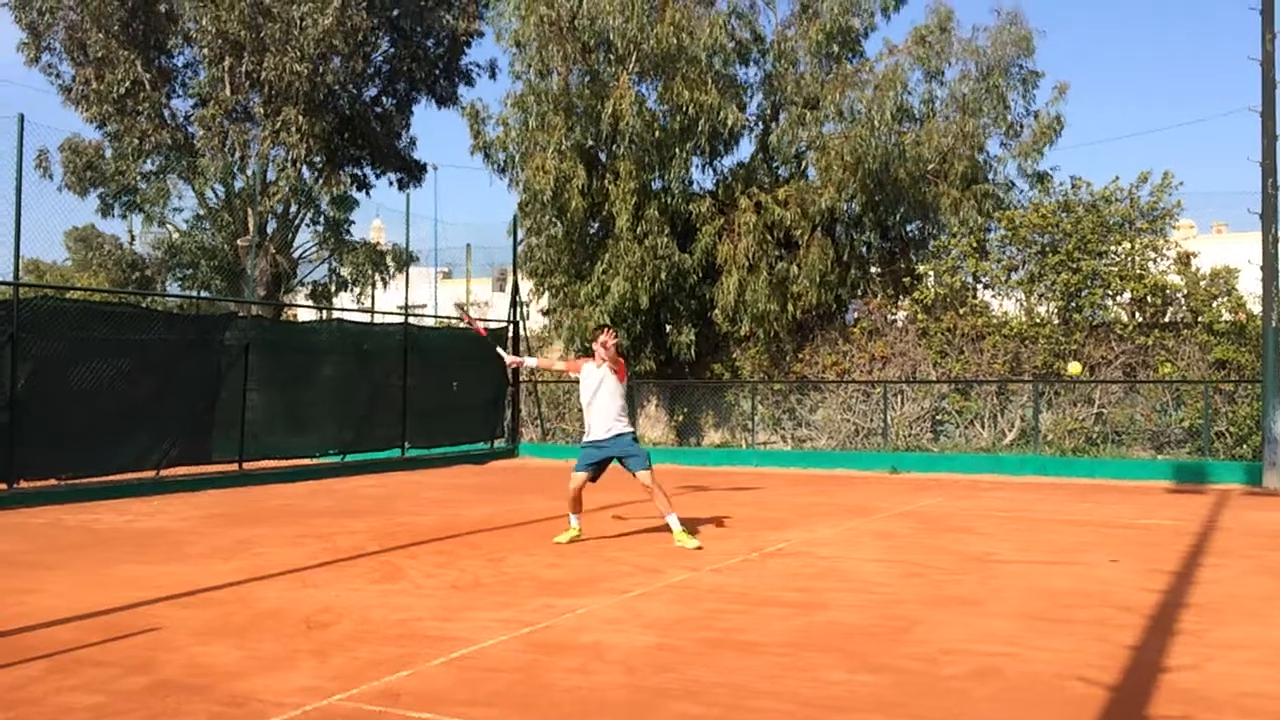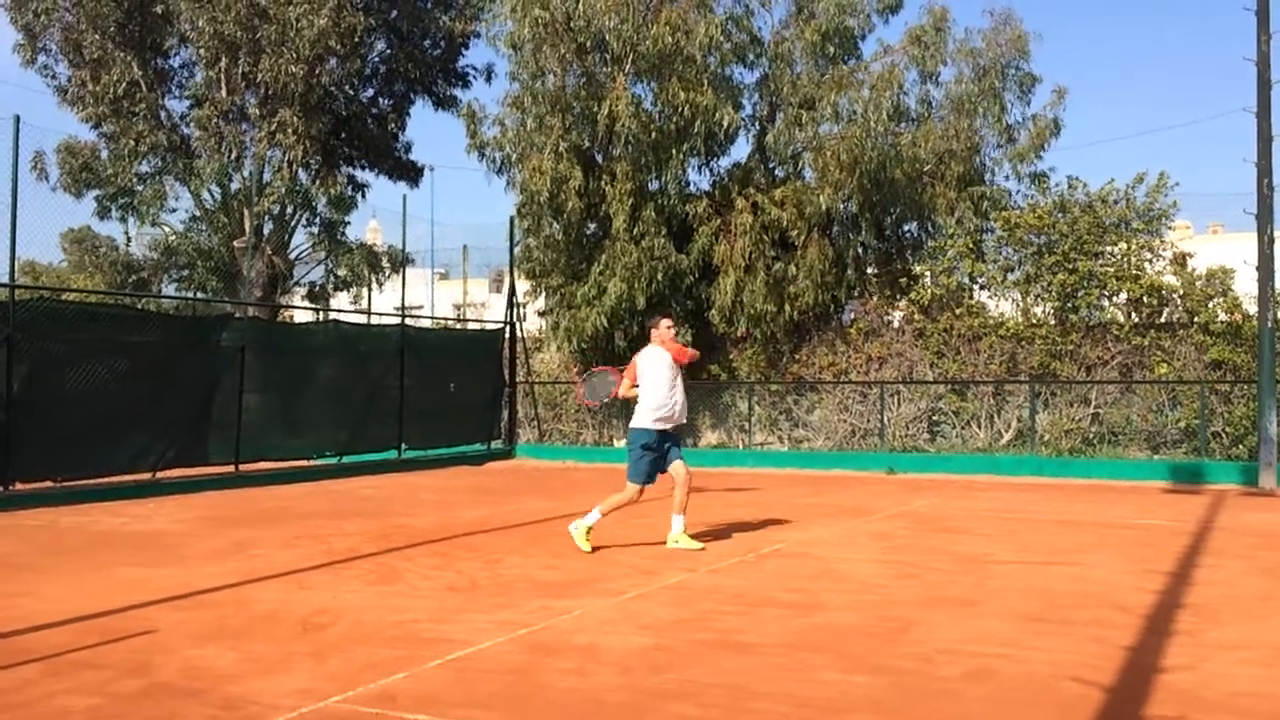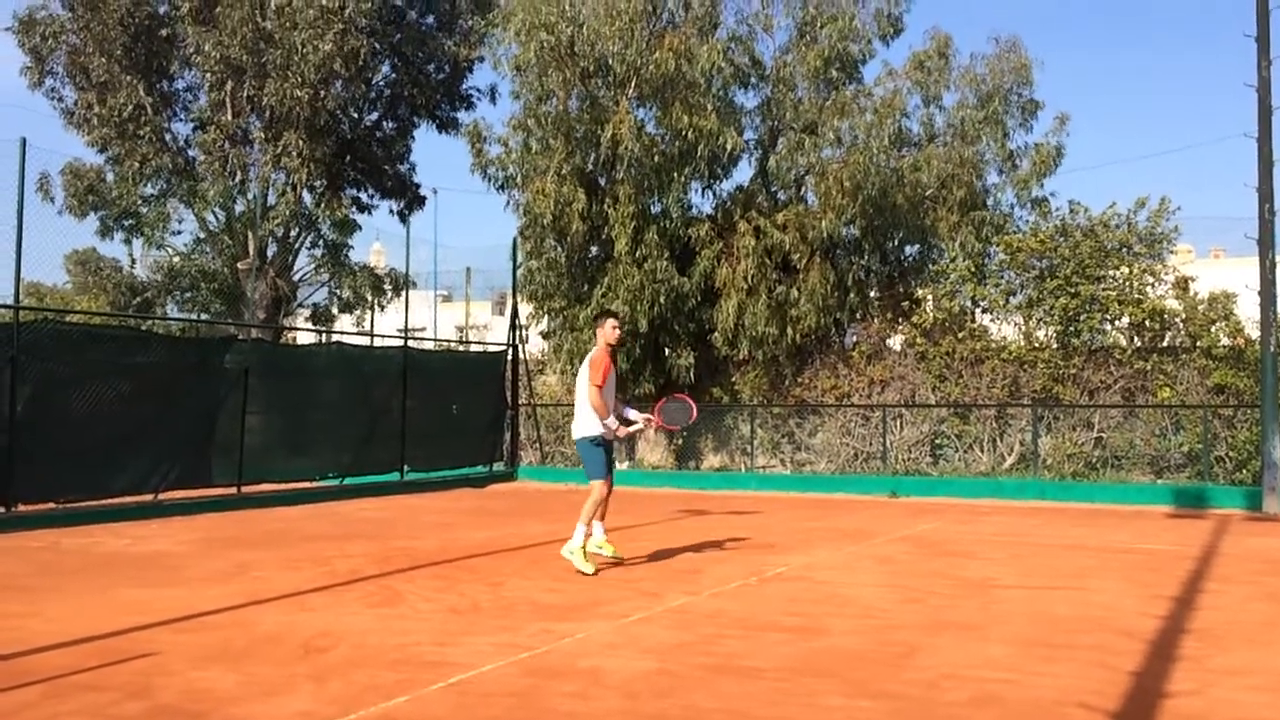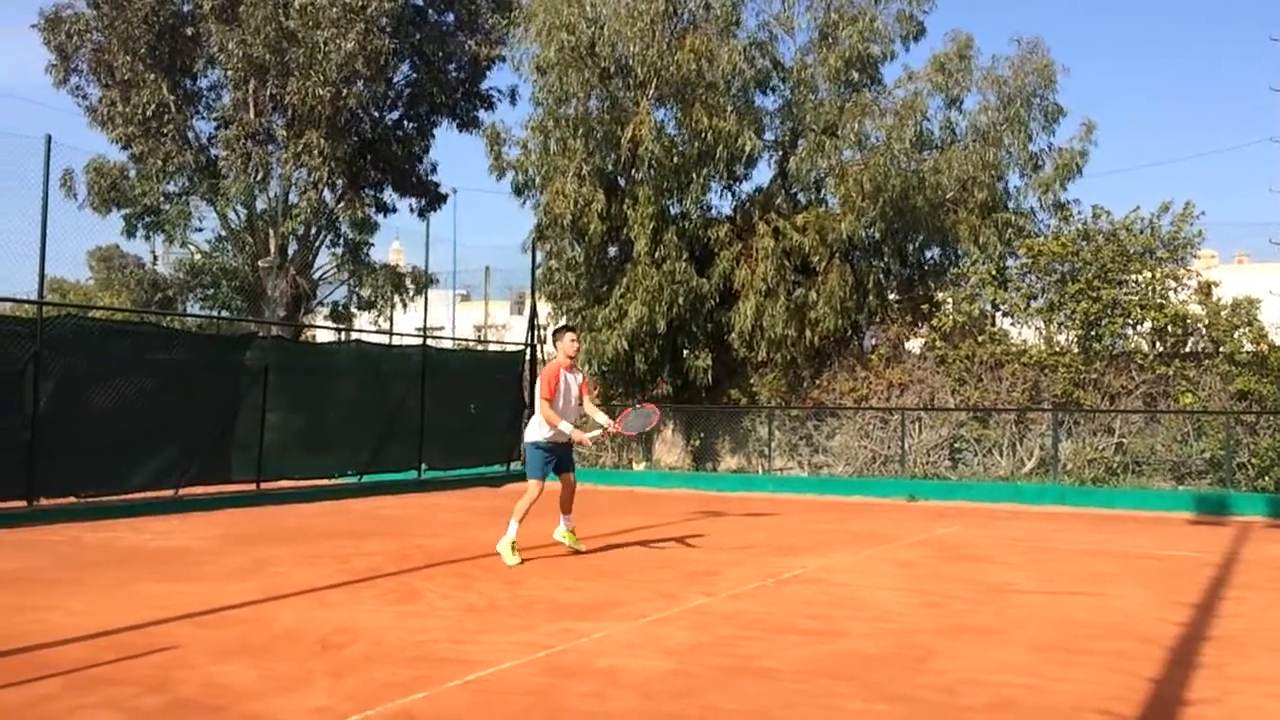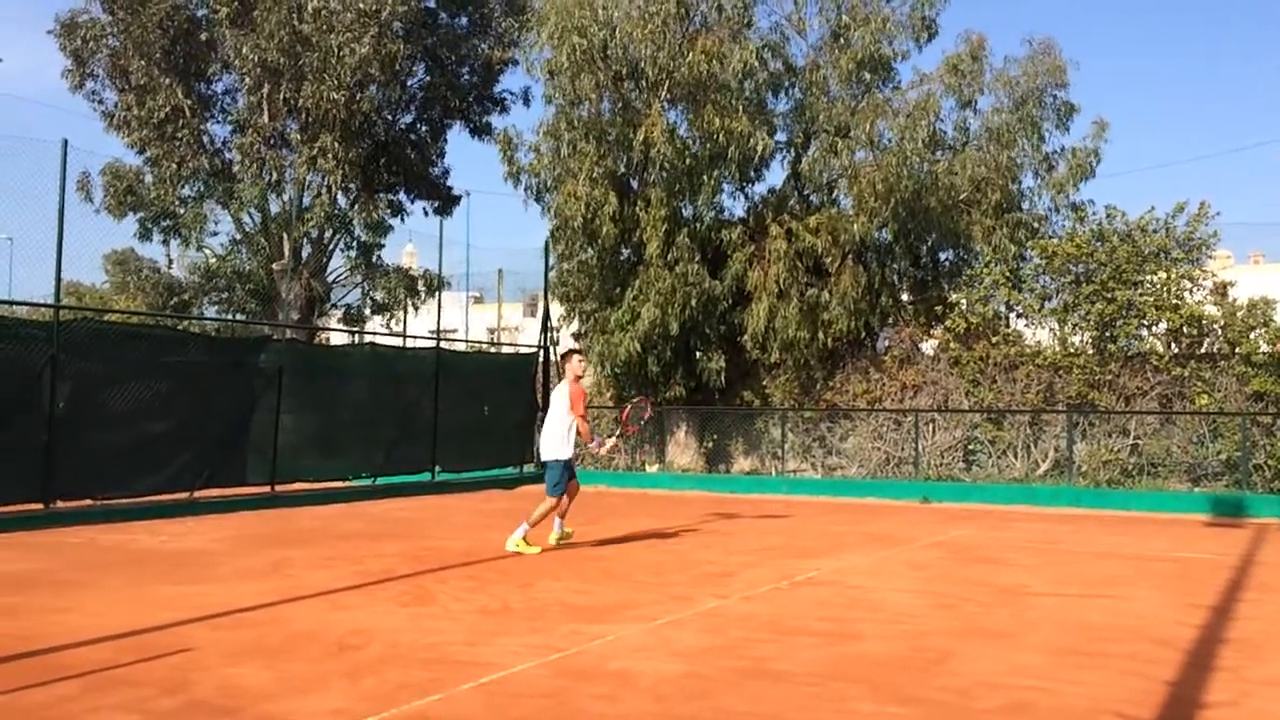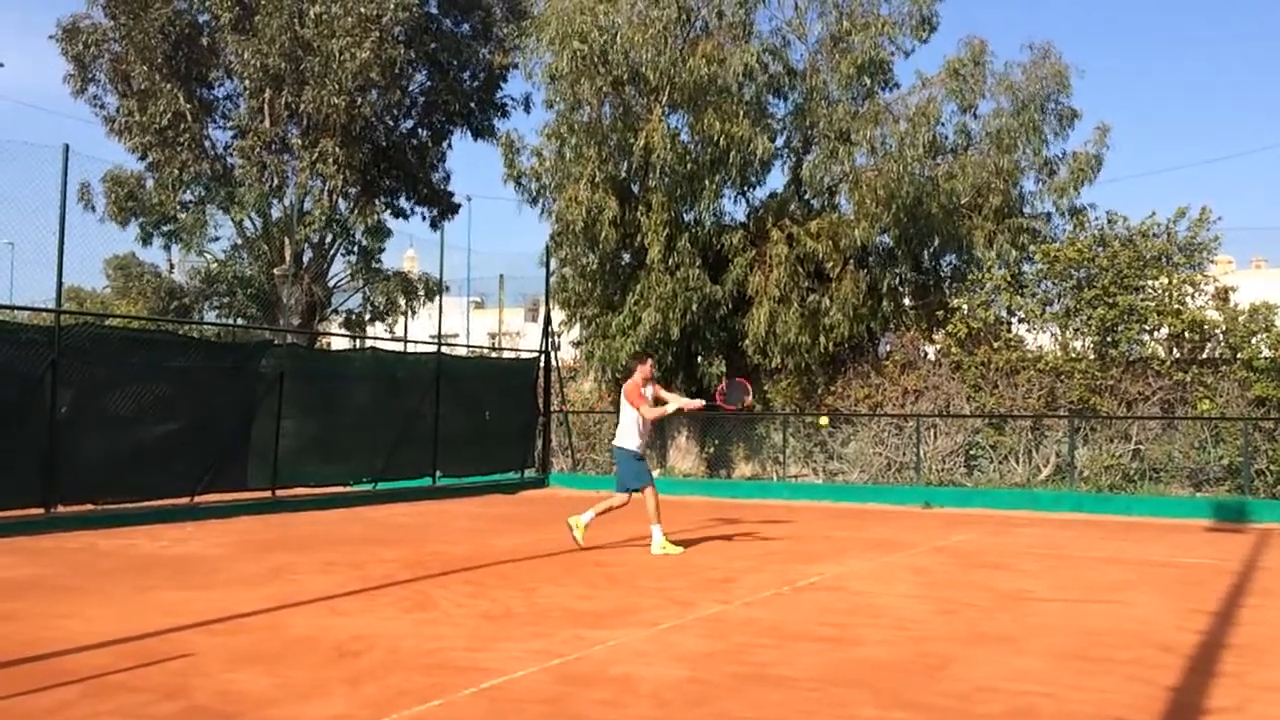
dt=0.7s
person 1, frame 1
left shoulder: (618, 366)
right shoulder: (583, 365)
left elbow: (611, 358)
right elbow: (556, 364)
left wrist: (609, 349)
right wrist: (524, 361)
left hip: (621, 436)
right hip: (594, 440)
left knee: (648, 482)
right knee: (575, 485)
left ankle: (678, 530)
right ankle: (574, 528)
person 1, frame 2
left shoulder: (640, 357)
right shoulder: (670, 350)
left elbow: (623, 392)
right elbow: (695, 355)
right hip: (643, 434)
left knee: (684, 477)
right knee: (633, 492)
left ankle: (677, 535)
right ankle: (584, 525)
person 1, frame 3
left shoulder: (603, 359)
right shoulder: (599, 357)
right elbow: (593, 398)
left wrist: (637, 416)
right wrist: (615, 425)
left hip: (600, 434)
right hip: (590, 434)
left knee: (606, 489)
right knee: (599, 491)
left ankle: (598, 540)
right ankle: (575, 546)
person 1, frame 4
left shoulder: (578, 374)
right shoulder: (551, 371)
left elbow: (587, 404)
right elbow: (544, 409)
left wrist: (606, 420)
right wrist: (572, 430)
left hip: (562, 440)
right hip: (539, 439)
left knee: (569, 484)
right knee: (534, 490)
left ankle: (565, 530)
right ankle: (508, 541)
person 1, frame 5
left shoulder: (561, 388)
right shoulder: (577, 390)
right elbow: (582, 427)
left wrist: (599, 441)
right wrist: (597, 444)
left hip: (558, 451)
right hip: (557, 454)
left knee: (572, 487)
right knee: (553, 501)
left ankle: (558, 532)
right ankle: (517, 539)
person 1, frame 6
left shoulder: (647, 385)
right shoulder: (631, 388)
left elbow: (665, 395)
right elbow: (650, 415)
left wrist: (687, 401)
right wrist: (674, 407)
left hip: (630, 449)
right hip: (628, 449)
left knee: (622, 497)
right knee: (649, 491)
left ankle: (580, 521)
right ankle: (659, 542)
